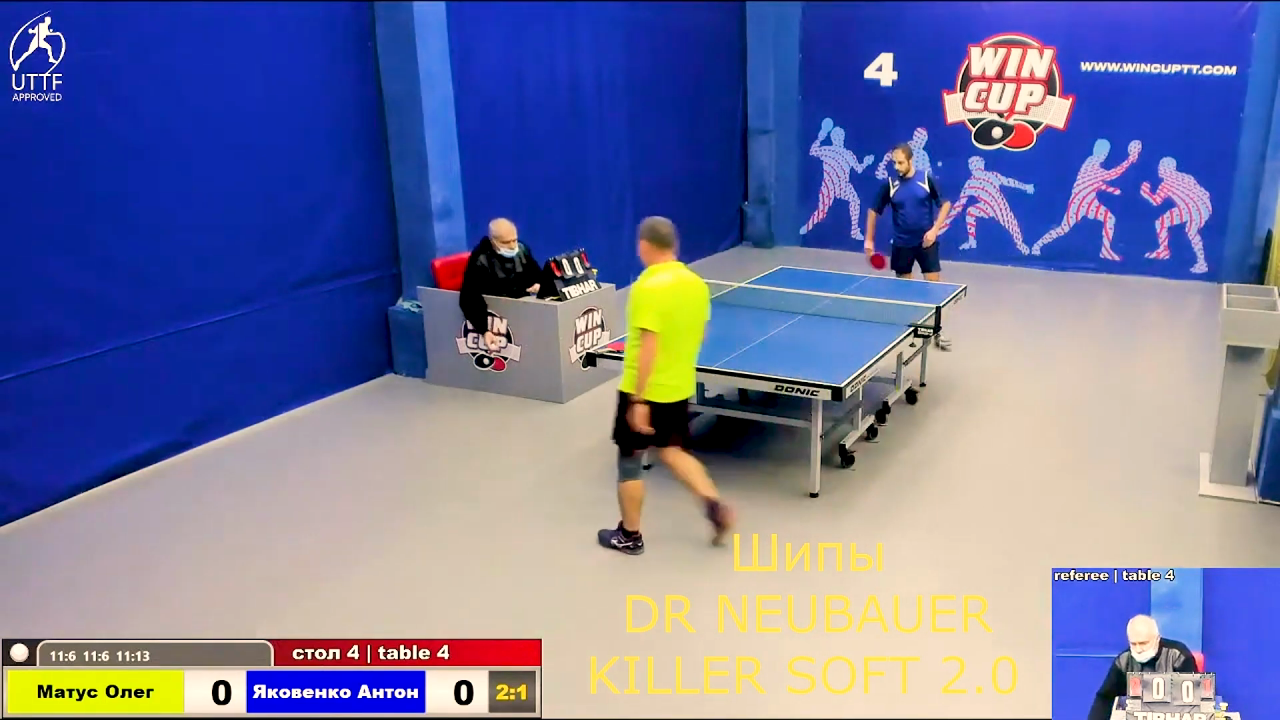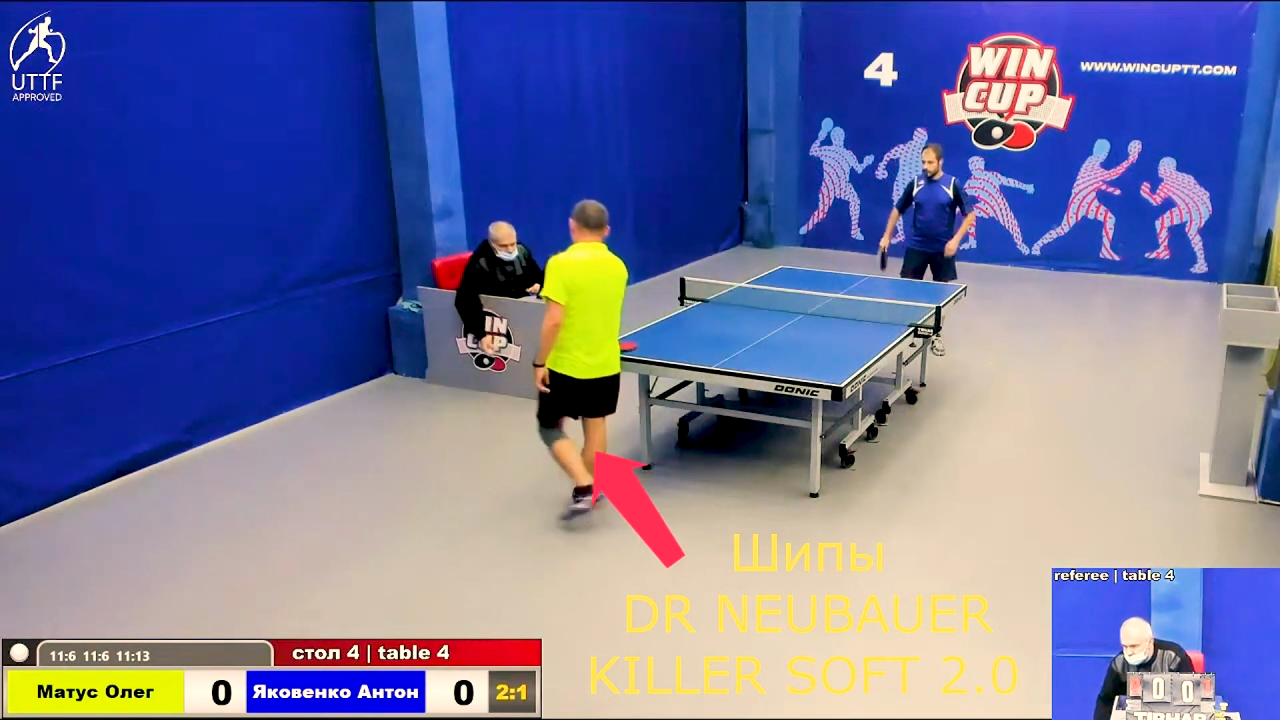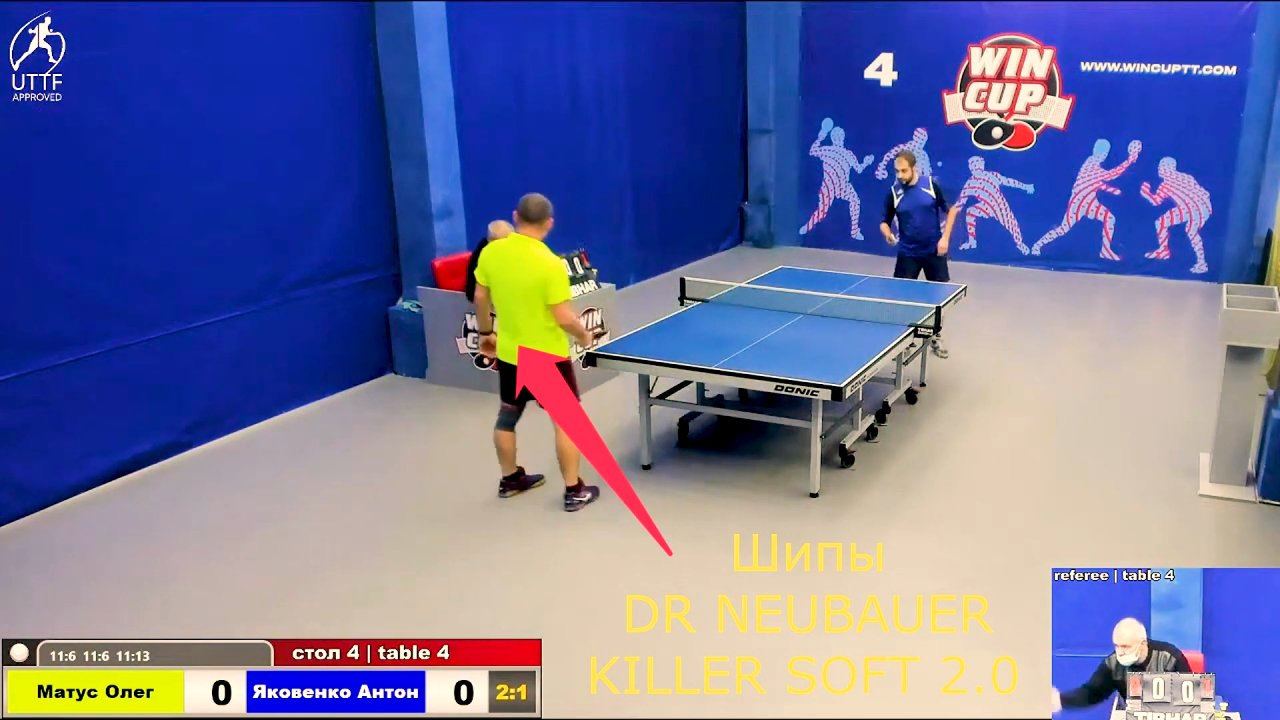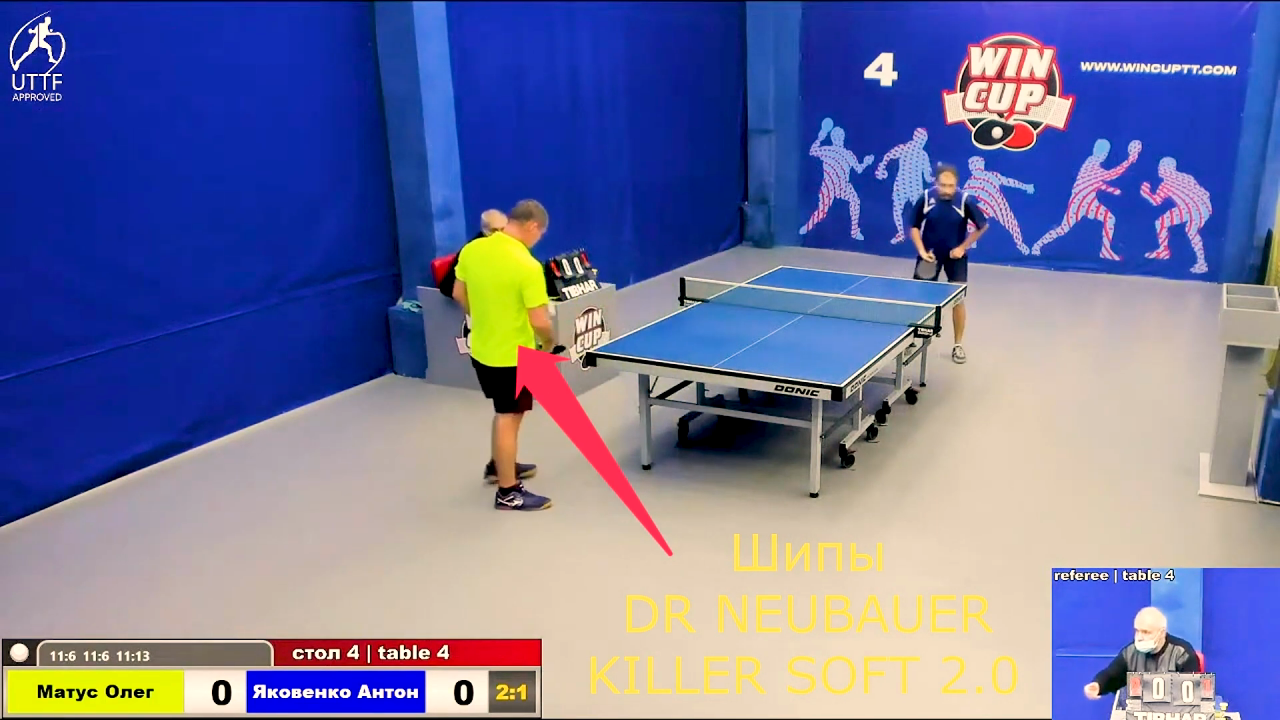
dt=0.7s
person 1, frame 1
left shoulder: (648, 287)
right shoulder: (696, 284)
left elbow: (648, 348)
right elbow: (698, 333)
left wrist: (638, 401)
left hip: (647, 390)
right hip: (681, 388)
left knee: (630, 460)
right knee: (672, 452)
left ankle: (629, 535)
right ankle: (715, 504)
person 1, frame 2
left shoulder: (561, 264)
right shoulder: (618, 267)
left elbow: (554, 319)
left wrist: (540, 363)
left hip: (566, 366)
right hip: (607, 366)
left knee: (550, 429)
right knee: (595, 428)
left ankle: (584, 488)
right ankle: (585, 488)
person 1, frame 3
left shoulder: (491, 252)
right shoulder: (549, 263)
left elbow: (481, 298)
right elbow: (563, 318)
left wrist: (486, 332)
right wrist: (583, 335)
left hip: (510, 354)
right hip: (547, 356)
left knee: (507, 416)
left ankle: (510, 479)
right ankle: (574, 490)
person 1, frame 4
left shoulder: (472, 249)
right shoulder: (527, 266)
left elbow: (459, 293)
right elbow: (540, 322)
right wrist: (549, 343)
left hip: (482, 350)
right hip: (512, 356)
left knee: (503, 413)
right knee: (509, 420)
left ankle: (500, 465)
right ankle: (508, 492)
person 2, frame 1
left shoulder: (927, 178)
right shoulder: (889, 184)
left elbow: (945, 204)
right elbow: (874, 211)
left wrist: (935, 229)
right wrist: (869, 239)
left hip: (926, 241)
right hip: (902, 244)
left knee: (933, 285)
person 2, frame 2
left shoulder: (953, 185)
right shoulder: (916, 183)
left elbow: (969, 214)
right elbow: (898, 209)
left wrist: (955, 240)
right wrist: (887, 235)
left hip: (942, 249)
right hip: (916, 247)
left ankle: (936, 336)
person 2, frame 3
left shoulder: (931, 184)
right shoulder: (894, 192)
left elbow: (951, 210)
right elbow: (885, 221)
left wrist: (945, 237)
right wrist: (887, 234)
left hip: (934, 251)
right hip: (907, 253)
left ankle: (936, 337)
person 2, frame 4
left shoulder: (966, 201)
right shoulder: (926, 198)
left elbow: (982, 226)
right elbow: (914, 226)
left wrist: (963, 247)
right wrist: (922, 251)
left hip: (955, 253)
right hip: (930, 252)
left ankle: (958, 344)
